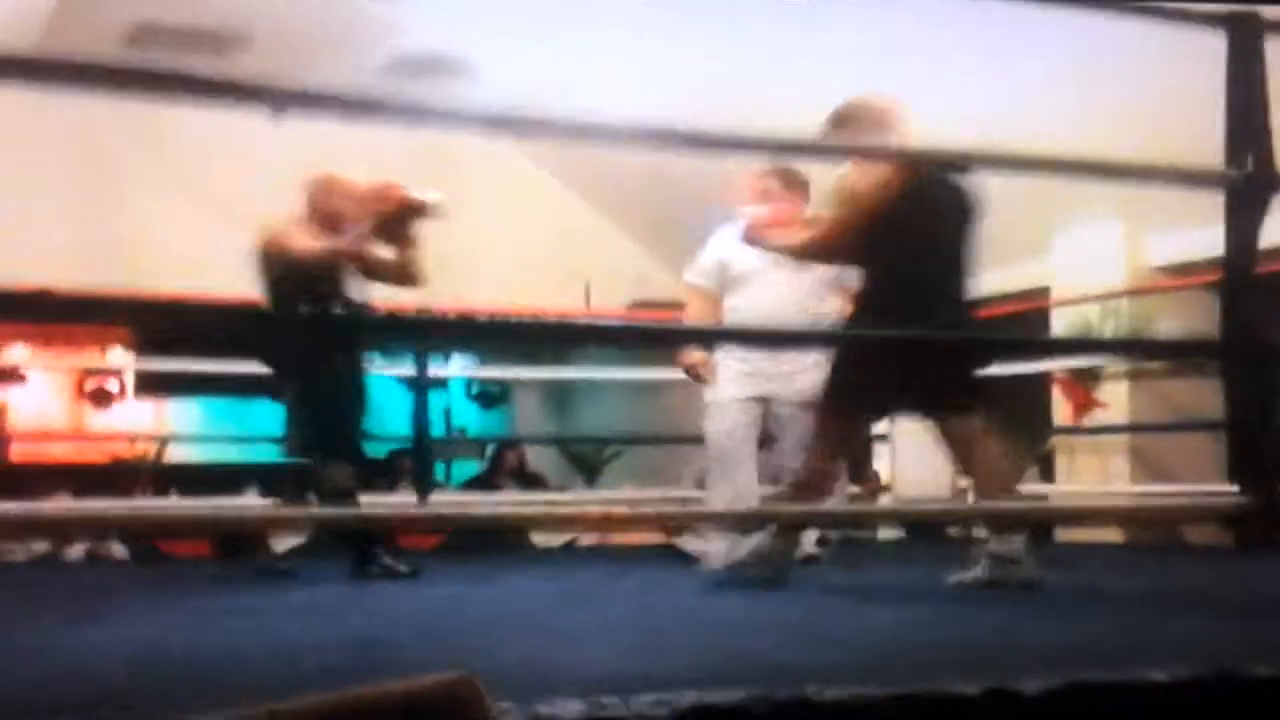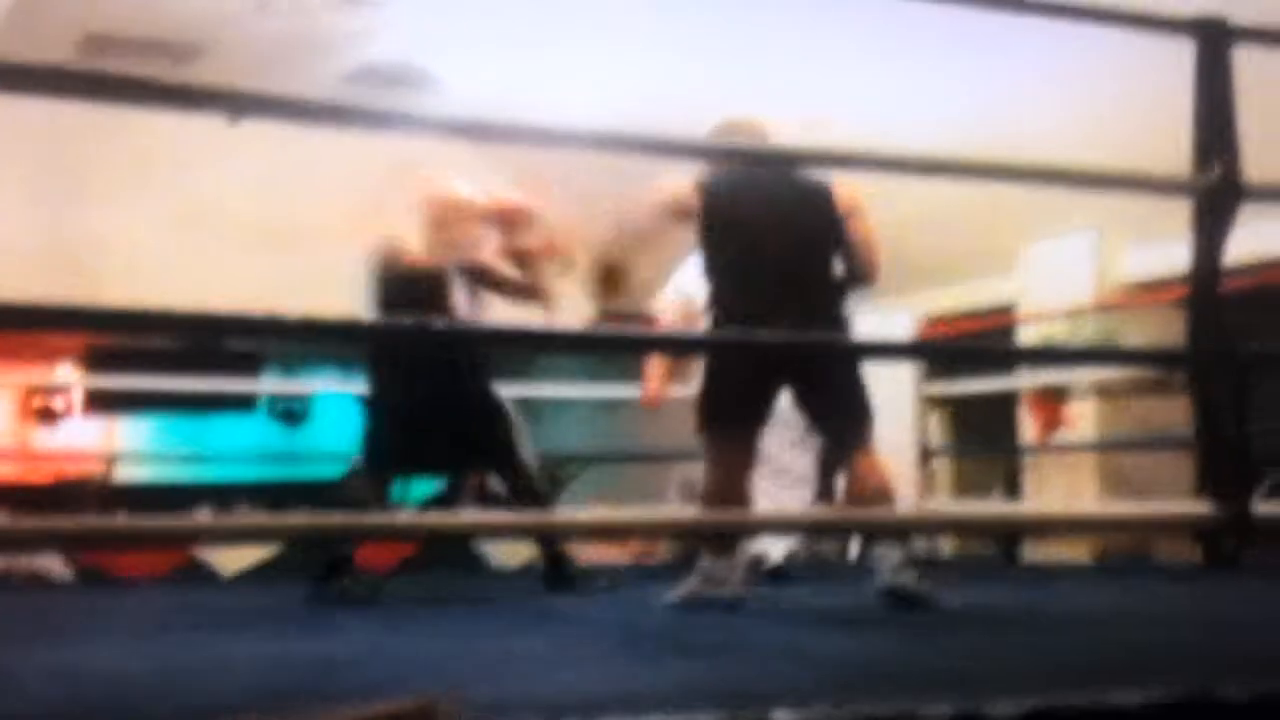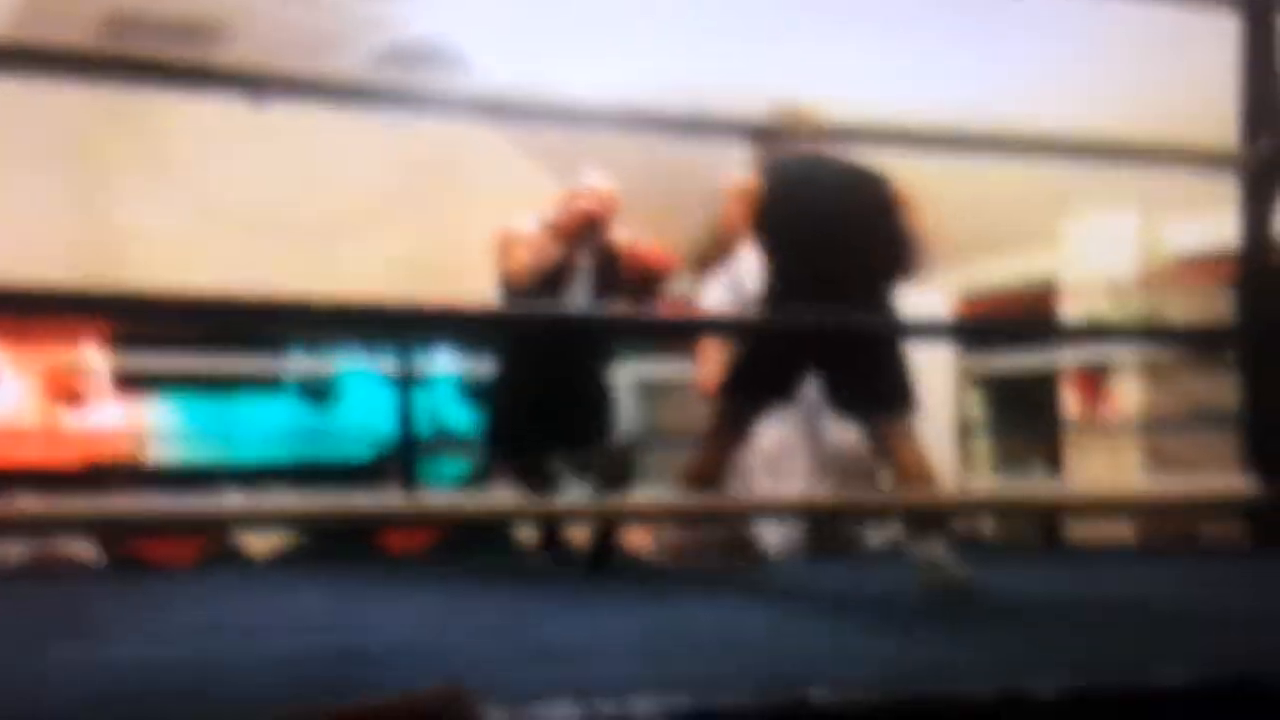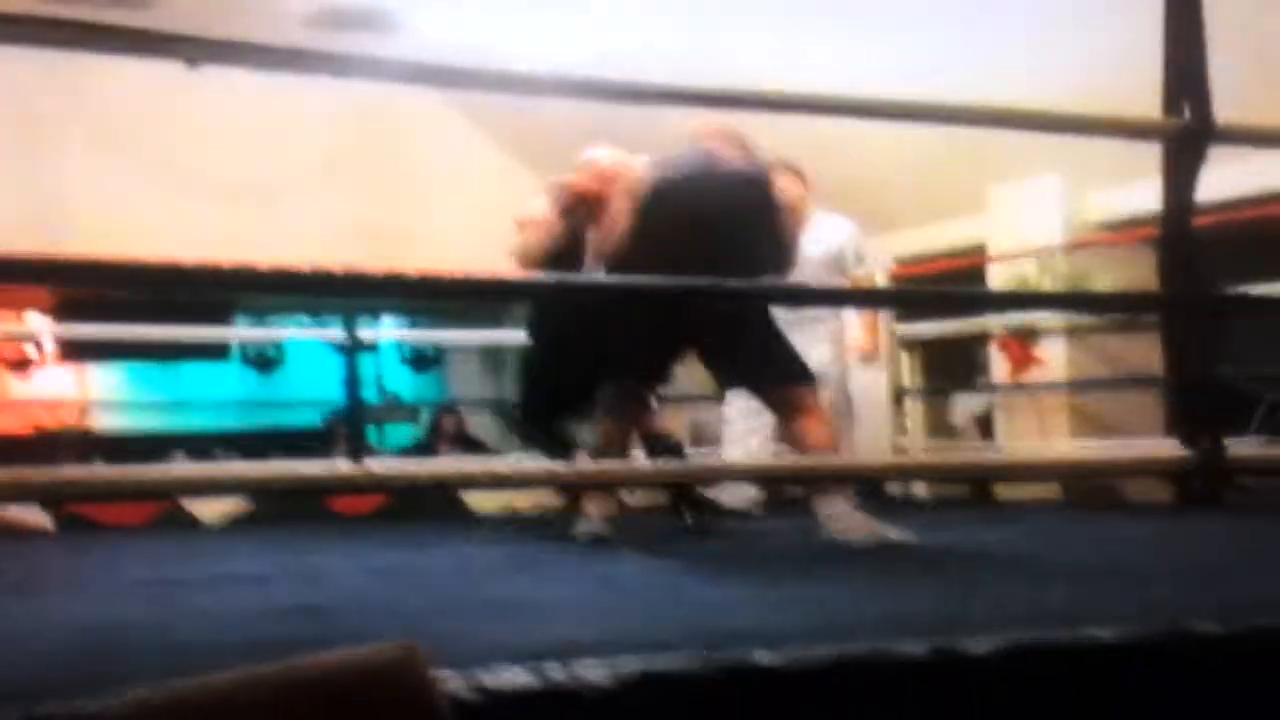
dt=0.5s
person 1, frame 1
left shoulder: (869, 175)
right shoulder: (952, 187)
left elbow: (822, 243)
left wrist: (768, 236)
left hip: (887, 324)
right hip: (945, 324)
left knee: (830, 439)
right knee: (971, 438)
left ankle: (777, 547)
right ankle: (1007, 549)
person 1, frame 2
left shoulder: (697, 192)
right shoulder: (828, 194)
left elbow: (645, 227)
right elbow: (865, 270)
left hip: (745, 337)
right hip: (820, 333)
left knee: (728, 454)
right knee: (856, 449)
left ankle: (720, 569)
right ankle: (891, 562)
person 1, frame 3
left shoulder: (757, 179)
right shoulder: (874, 184)
right elbow: (902, 260)
left hip: (791, 314)
right hip: (863, 318)
left knee: (726, 425)
right knee: (896, 435)
right ankle: (933, 550)
person 1, frame 4
left shoulder: (656, 181)
right shoulder: (770, 187)
left elbow: (620, 253)
right elbow: (778, 265)
left hip: (646, 300)
right hip: (727, 303)
left knee: (621, 408)
right knee: (802, 404)
right ankle: (839, 514)
person 2, frame 1
left shoulder: (347, 247)
right shoulder: (287, 238)
left elbow: (408, 276)
right elbow: (318, 257)
left wrist: (401, 233)
right wrist: (374, 226)
left hip: (340, 364)
right hip: (309, 366)
left knee: (330, 452)
right knee: (338, 454)
right ankle: (366, 551)
person 2, frame 2
left shoulder: (474, 264)
right shoulder: (399, 254)
left elbow: (534, 292)
right elbow: (427, 262)
left wrist: (521, 250)
left hip: (463, 383)
right hip: (410, 385)
left knee: (519, 470)
right knee: (377, 475)
left ankle: (556, 564)
right ankle: (336, 568)
person 2, frame 3
left shoulder: (616, 250)
right shoulder: (525, 237)
left elbow: (642, 300)
right elbow: (516, 279)
left wrist: (650, 279)
right wrist: (561, 237)
left hip: (583, 369)
right hip: (526, 368)
left knee: (600, 454)
right knee: (527, 462)
left ankle: (606, 537)
right ankle: (551, 536)
person 2, frame 4
right shoulder: (543, 213)
right elbow: (528, 258)
right wrist: (563, 216)
right hip: (555, 339)
left knee: (642, 418)
right knee: (537, 423)
left ankle: (687, 503)
right ankle: (580, 493)
person 3, frame 1
right shoulder: (728, 239)
right elbow: (701, 297)
right wrist: (694, 347)
left hip: (808, 365)
right hip: (740, 362)
left knee: (807, 454)
right knee: (727, 443)
right ankle: (726, 538)
person 3, frame 2
right shoulder: (699, 268)
right elbow: (668, 322)
right wrist: (656, 378)
left hip: (784, 387)
left knee: (785, 464)
left ankle: (776, 549)
person 3, frame 3
right shoulder: (737, 263)
right elbow: (716, 320)
right wrist: (711, 367)
left knee: (848, 444)
right knee: (772, 450)
right ankle: (777, 535)
person 3, frame 4
left shoulder: (837, 230)
left elbow: (862, 286)
left wrist: (869, 334)
left hip: (817, 340)
right knee: (747, 417)
right ankle: (737, 492)
